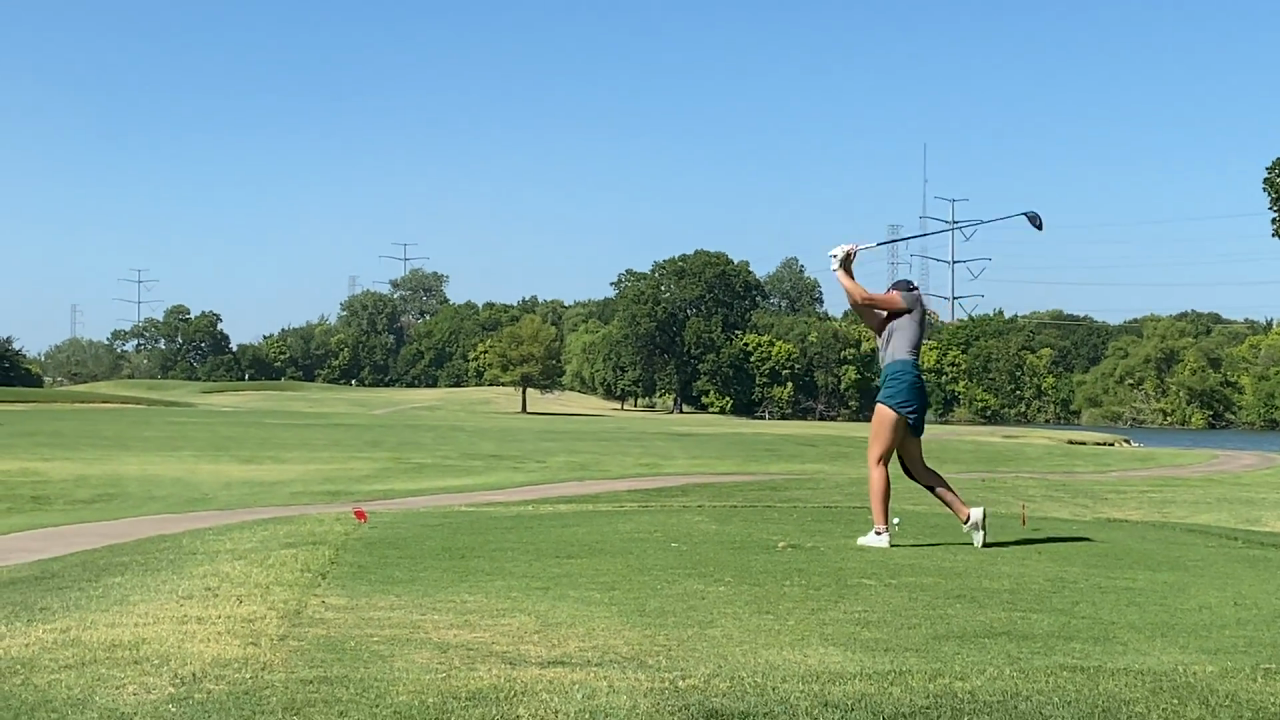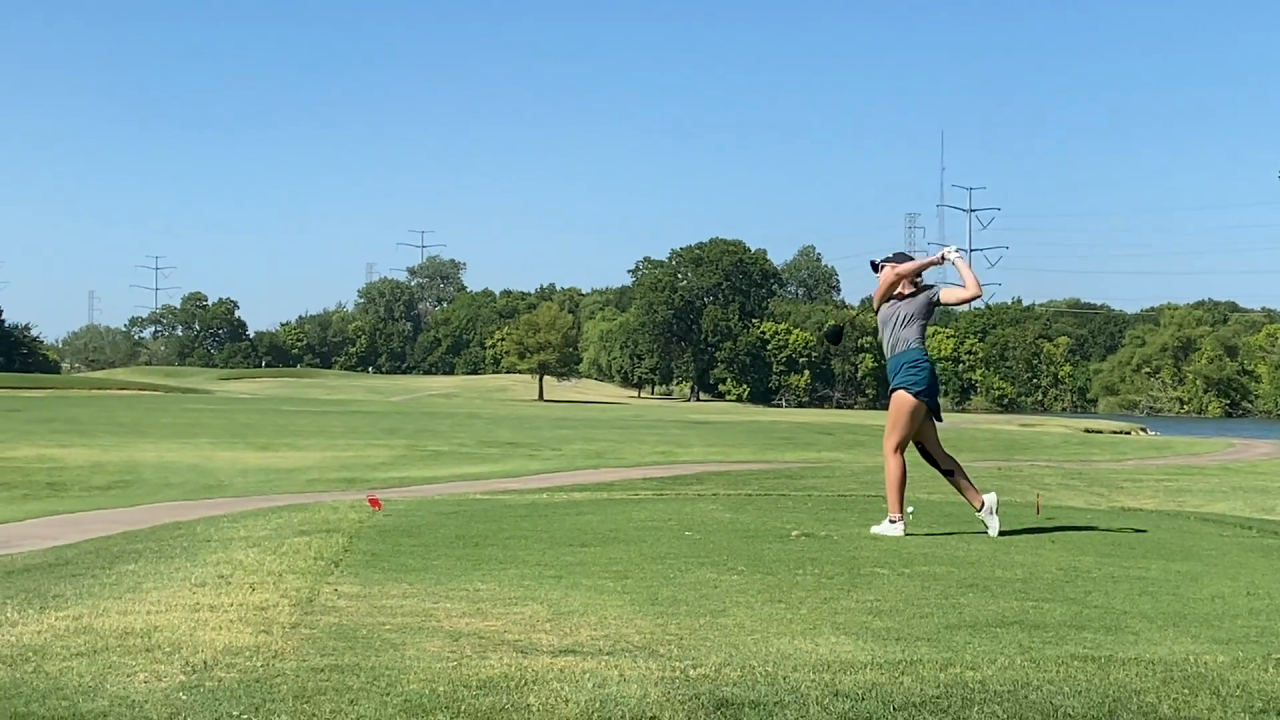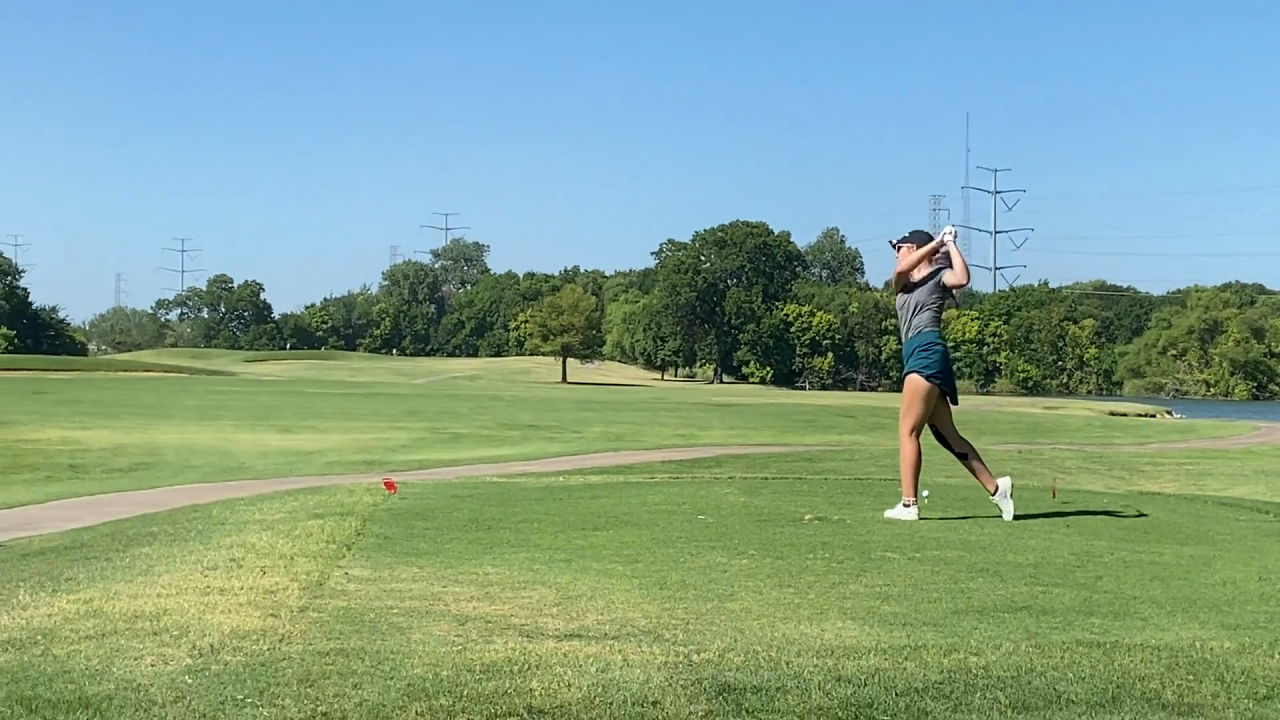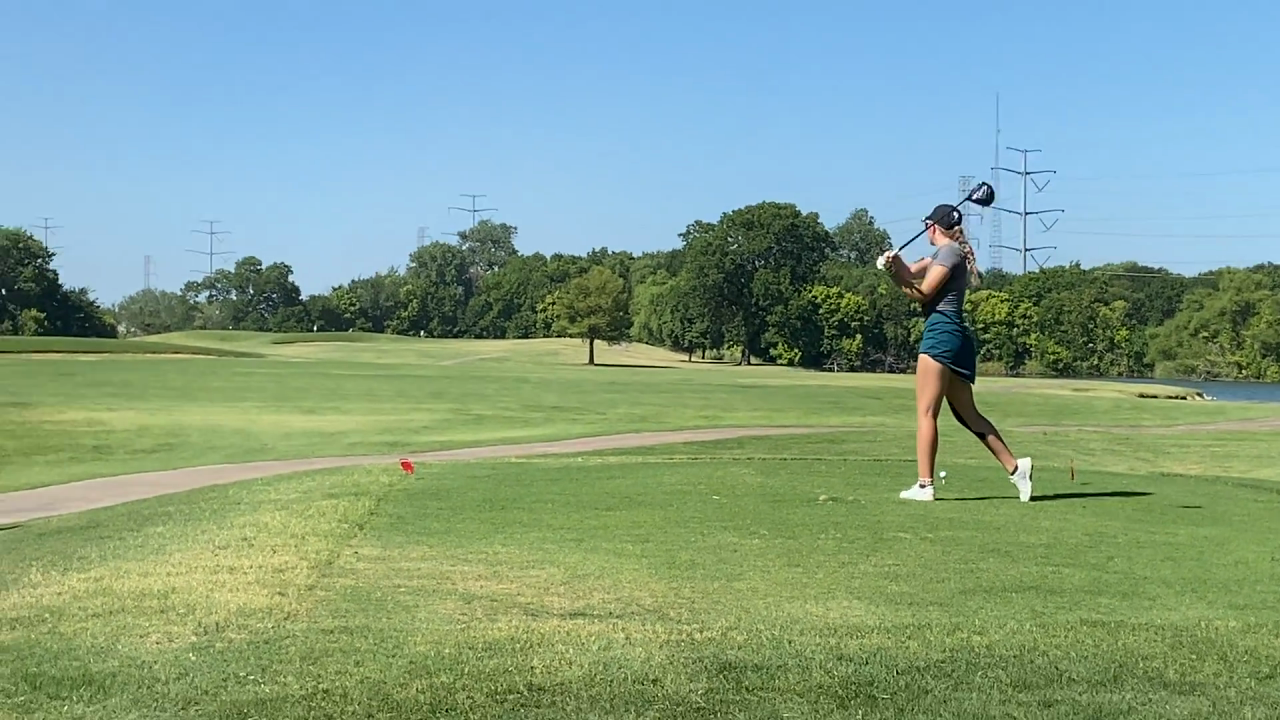
dt=0.3s
person 1, frame 1
left shoulder: (909, 301)
right shoulder: (889, 325)
left elbow: (865, 298)
right elbow: (860, 307)
left wrist: (840, 272)
right wrist: (846, 271)
left hip: (900, 383)
right hip: (900, 386)
left knee: (876, 460)
right knee: (915, 467)
left ankle: (880, 531)
right ankle: (968, 515)
person 1, frame 2
left shoulder: (928, 293)
right shoulder: (881, 299)
left elbow: (974, 292)
right elbow: (900, 273)
left wrist: (956, 259)
right wrist: (935, 259)
left hip: (914, 370)
right hip: (899, 375)
left knee: (892, 447)
right knee: (932, 451)
left ankle: (894, 520)
right ankle: (982, 504)
person 1, frame 3
left shoulder: (940, 274)
right shoulder: (902, 282)
left elbow: (963, 279)
right elbow: (902, 269)
left wrist: (950, 244)
right wrist: (936, 243)
left hip: (927, 353)
right hip: (916, 357)
left knee: (908, 431)
right knee: (946, 434)
left ankle: (908, 504)
right ankle: (996, 488)
person 1, frame 4
left shoulder: (949, 251)
right shoulder: (942, 255)
left elbow: (923, 293)
right elbow: (910, 274)
left wrist: (896, 268)
right wrist: (894, 263)
left hip: (942, 333)
right hip: (956, 336)
left knee: (926, 411)
right knee: (967, 413)
left ankle: (924, 485)
right ankle: (1016, 466)
